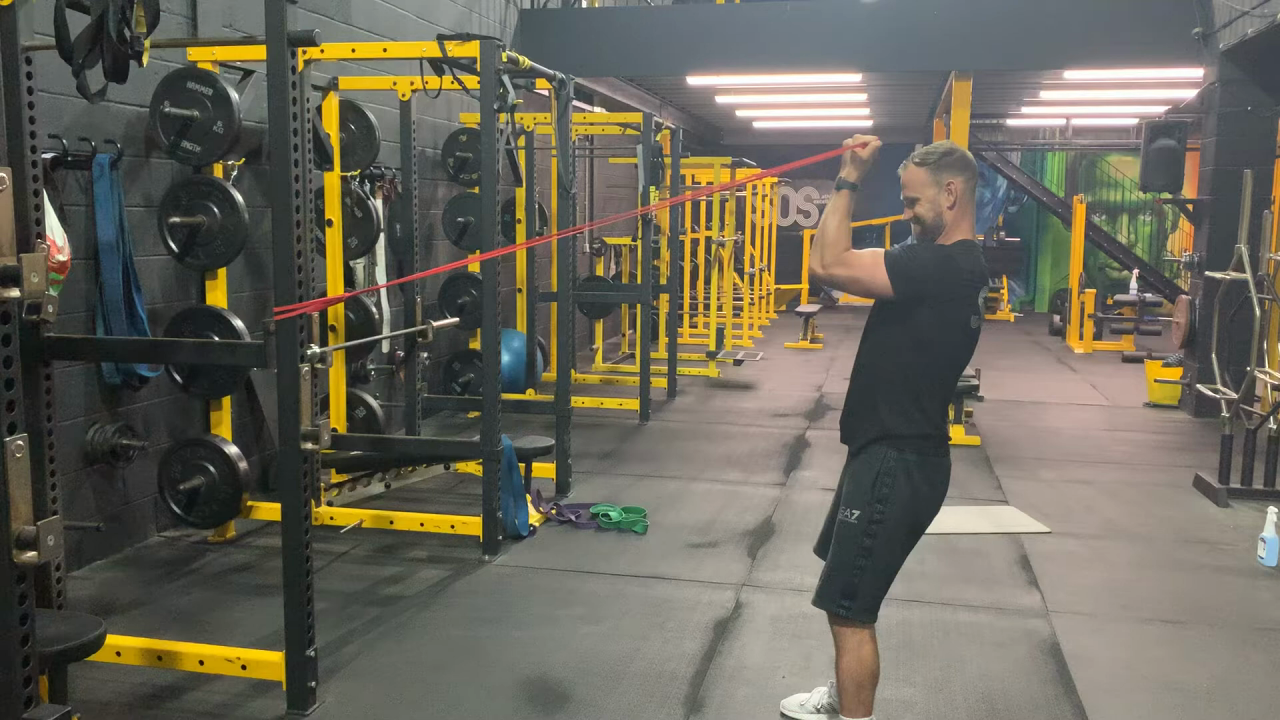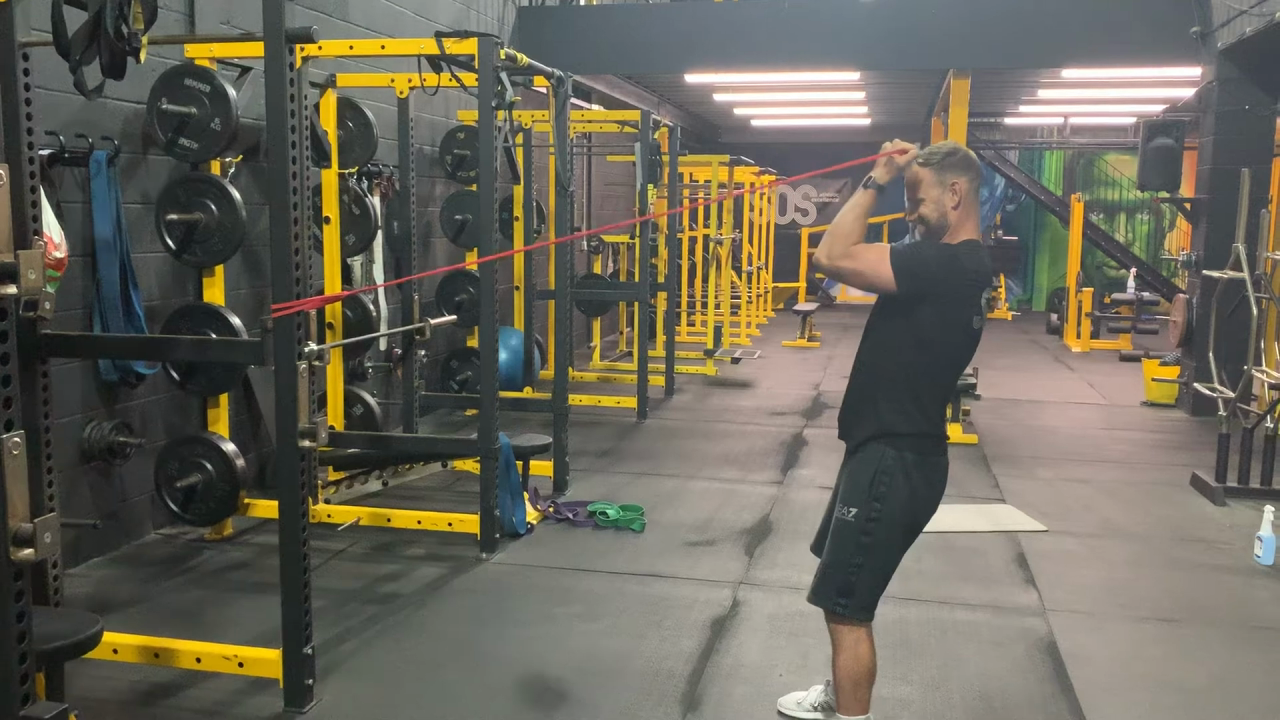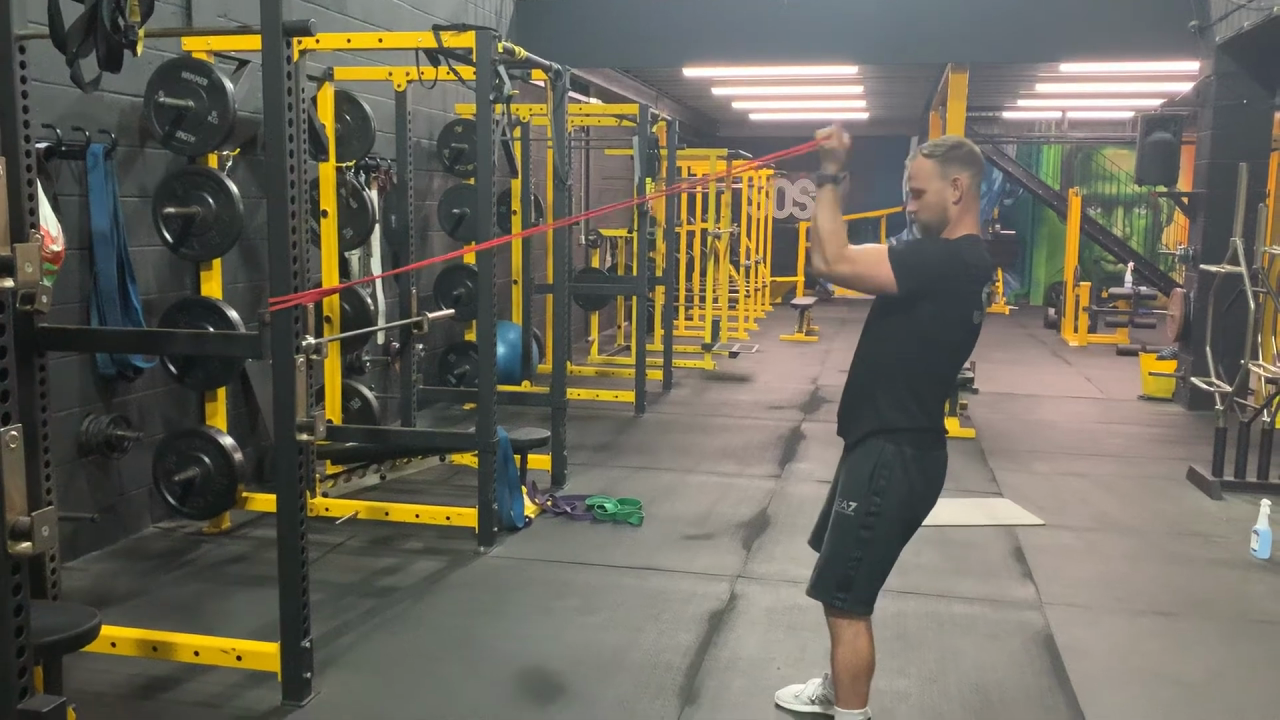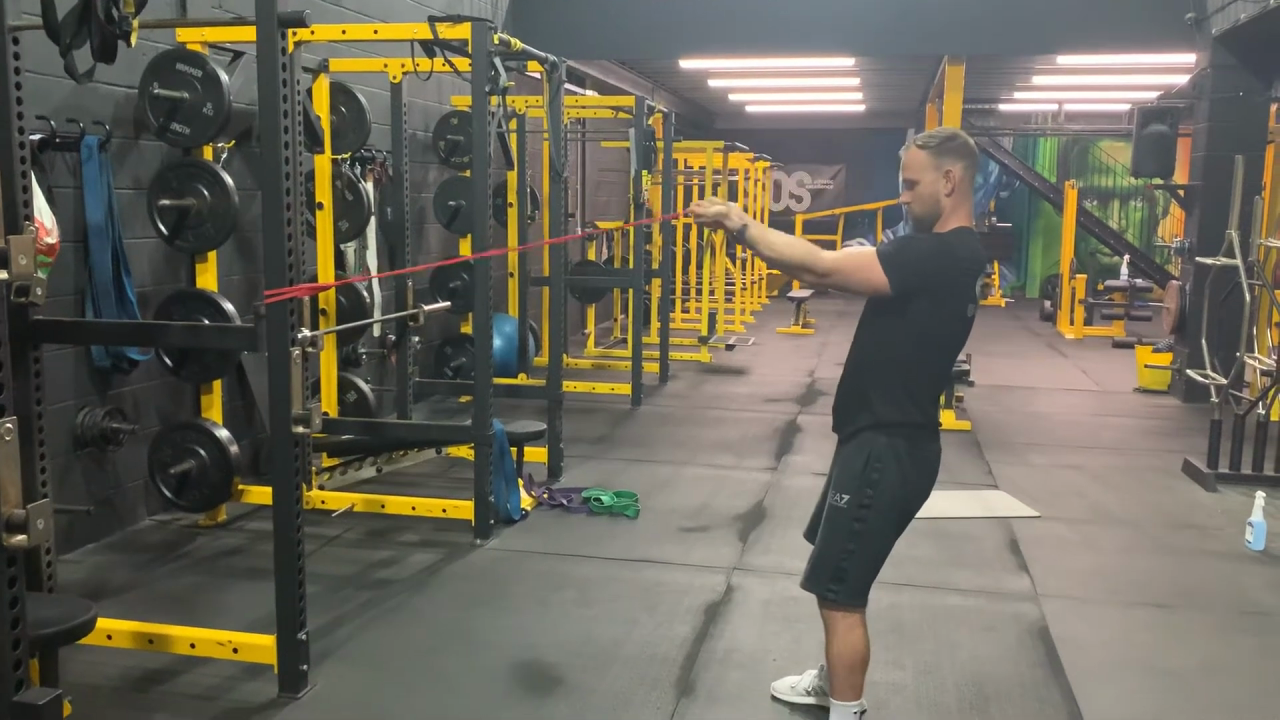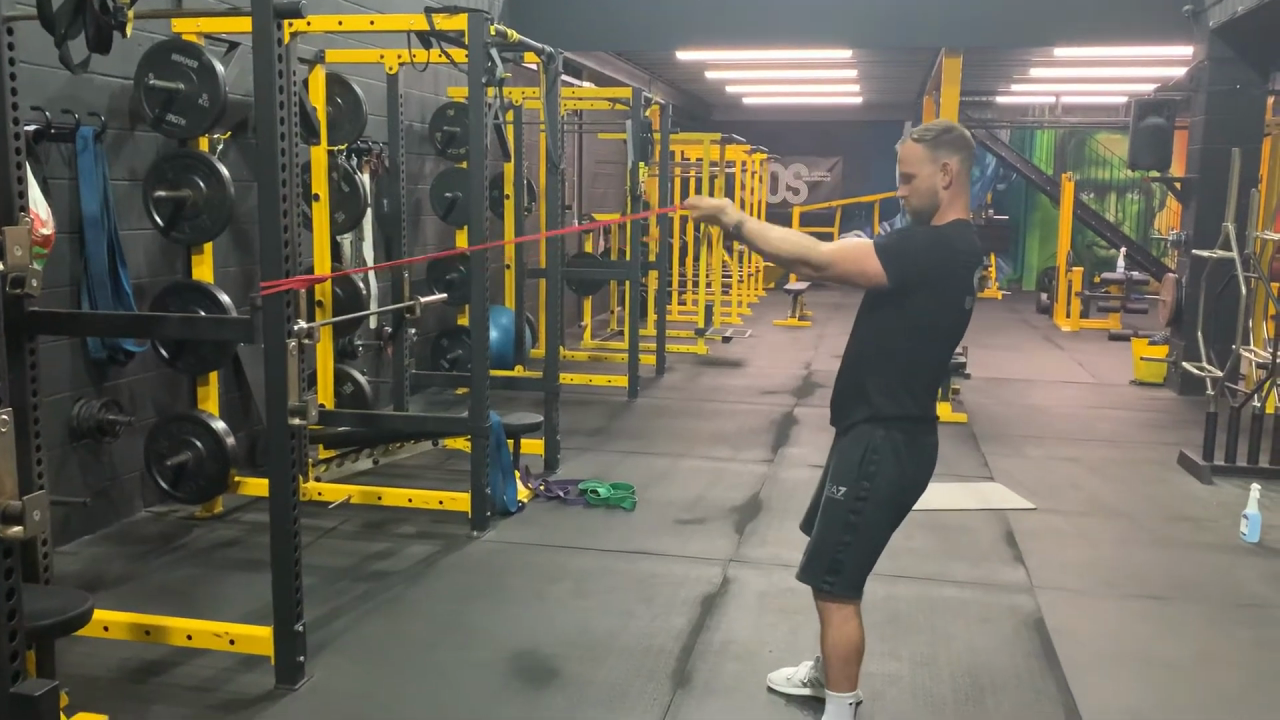
dt=0.5s
person 1, frame 1
left shoulder: (942, 267)
right shoulder: (951, 265)
left elbow: (828, 265)
left wrist: (848, 179)
left hip: (898, 462)
right hip: (894, 450)
left knee: (849, 607)
right knee: (845, 593)
person 1, frame 2
left shoulder: (947, 266)
right shoulder: (956, 266)
left elbow: (833, 257)
left wrist: (876, 179)
left hip: (895, 461)
right hip: (892, 450)
left knee: (844, 605)
right knee: (843, 591)
person 1, frame 3
left shoulder: (947, 262)
right shoulder: (953, 259)
left elbow: (834, 262)
right elbow: (859, 265)
left wrist: (828, 176)
left hip: (894, 455)
right hip: (889, 443)
left knee: (844, 598)
right knee: (842, 583)
person 1, frame 4
left shoulder: (939, 256)
right shoulder: (945, 252)
left elbow: (822, 269)
right elbow: (848, 268)
left wrist: (740, 225)
left hip: (888, 447)
right hip: (886, 437)
left knee: (838, 592)
right knee: (836, 579)
person 1, frame 5
left shoulder: (937, 250)
right shoulder: (941, 245)
left elbow: (819, 263)
right elbow: (842, 257)
left wrist: (735, 220)
left hip: (885, 441)
right hip: (880, 429)
left knee: (833, 583)
right knee: (830, 570)
right ankle: (828, 672)
